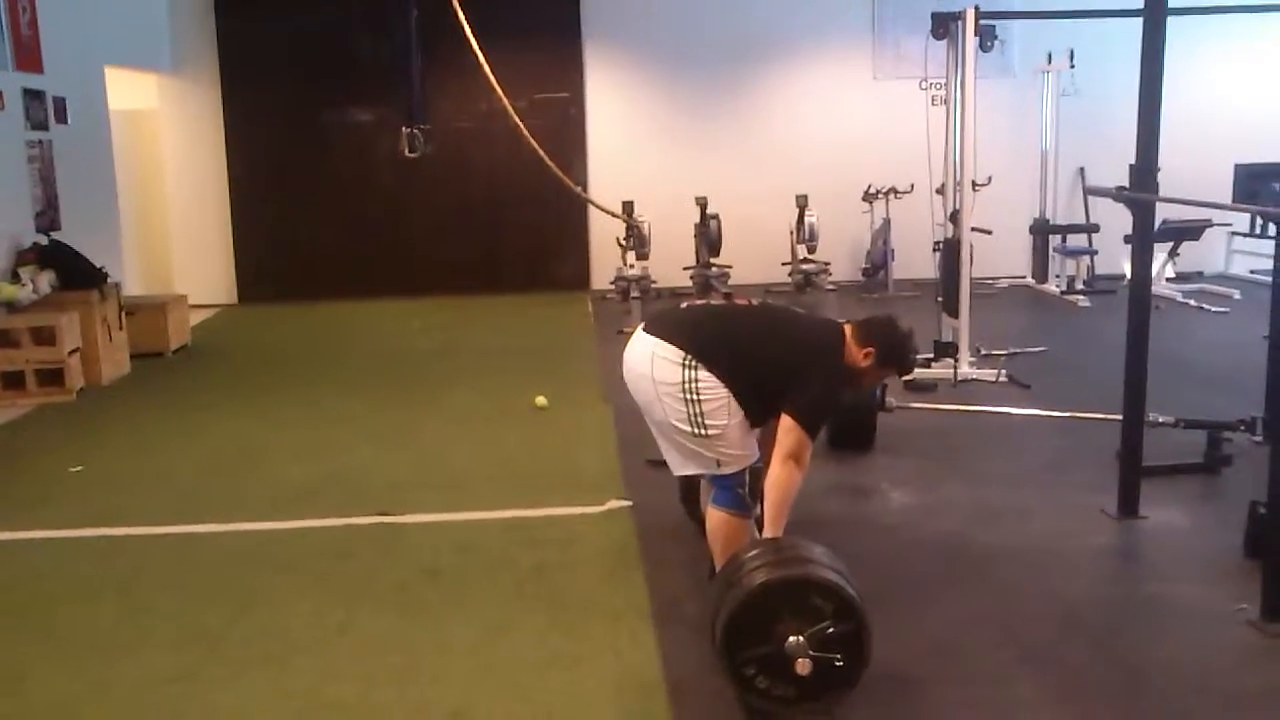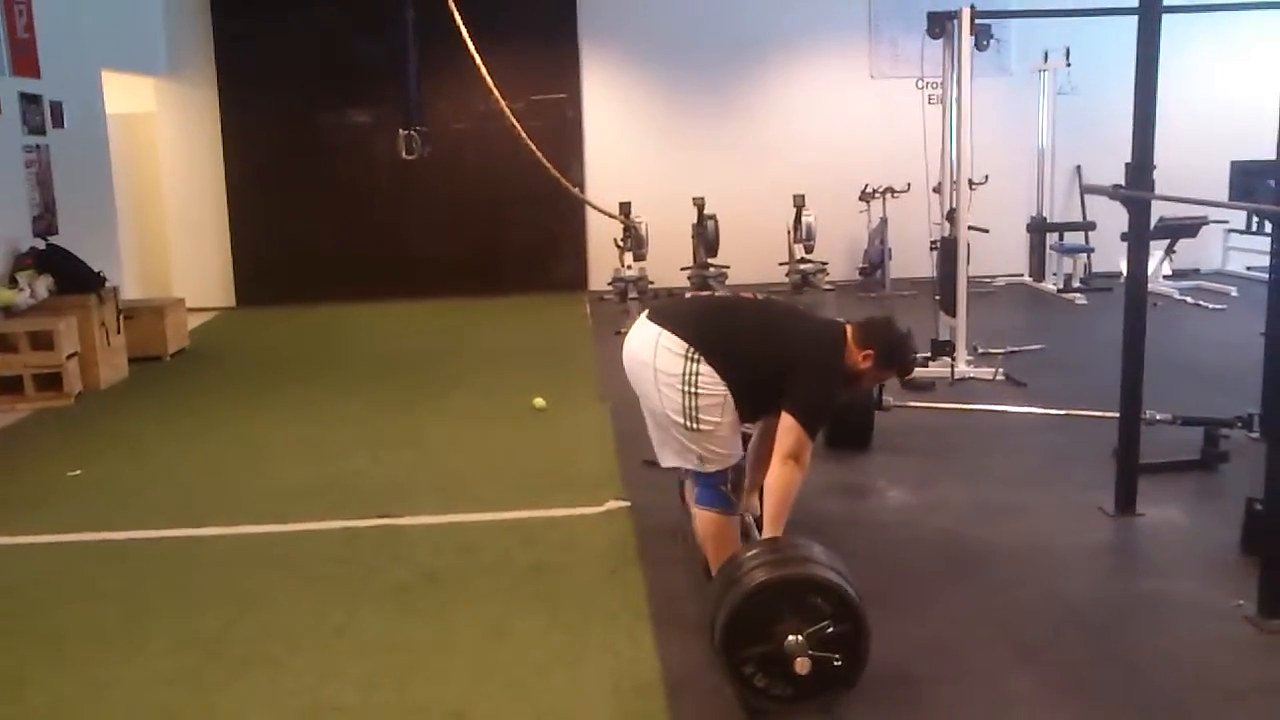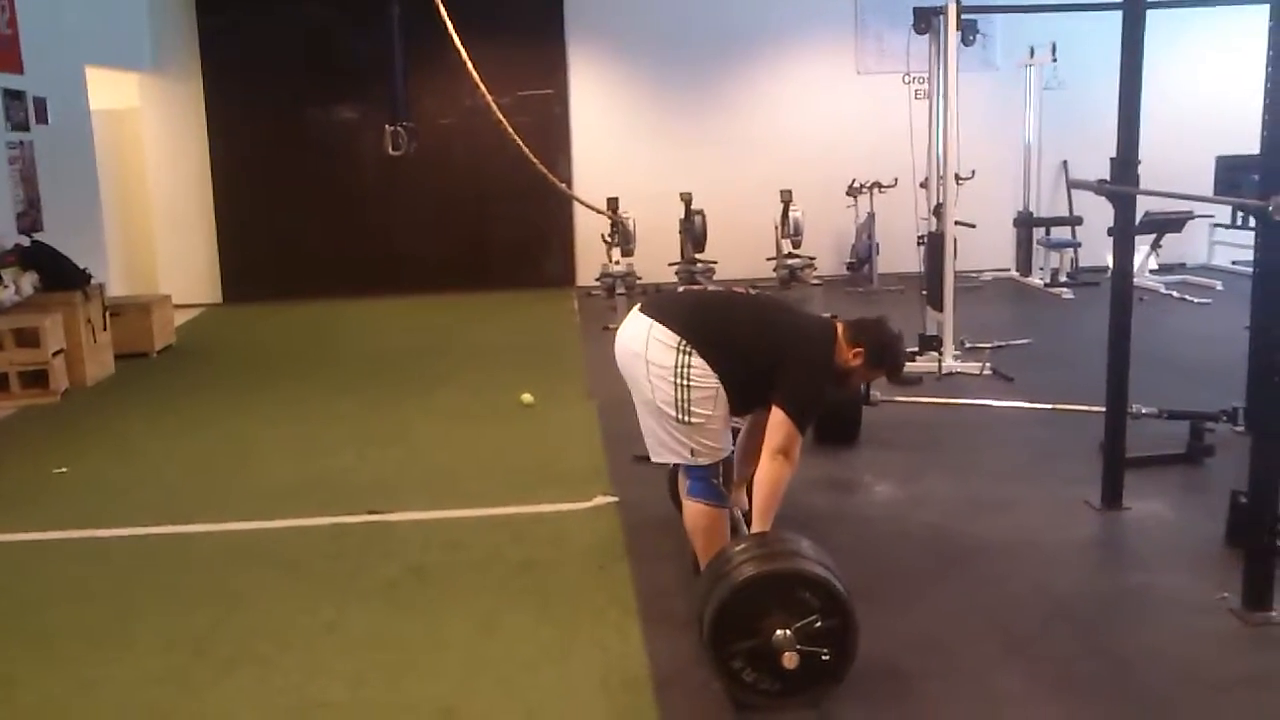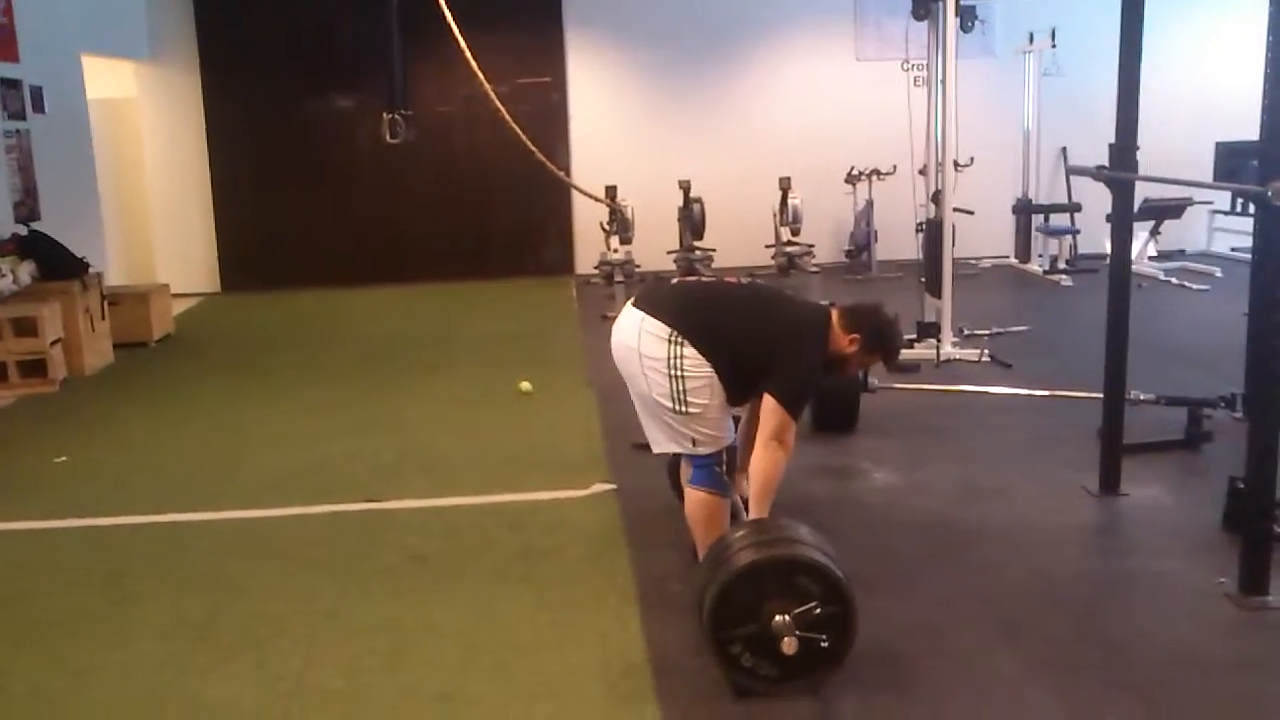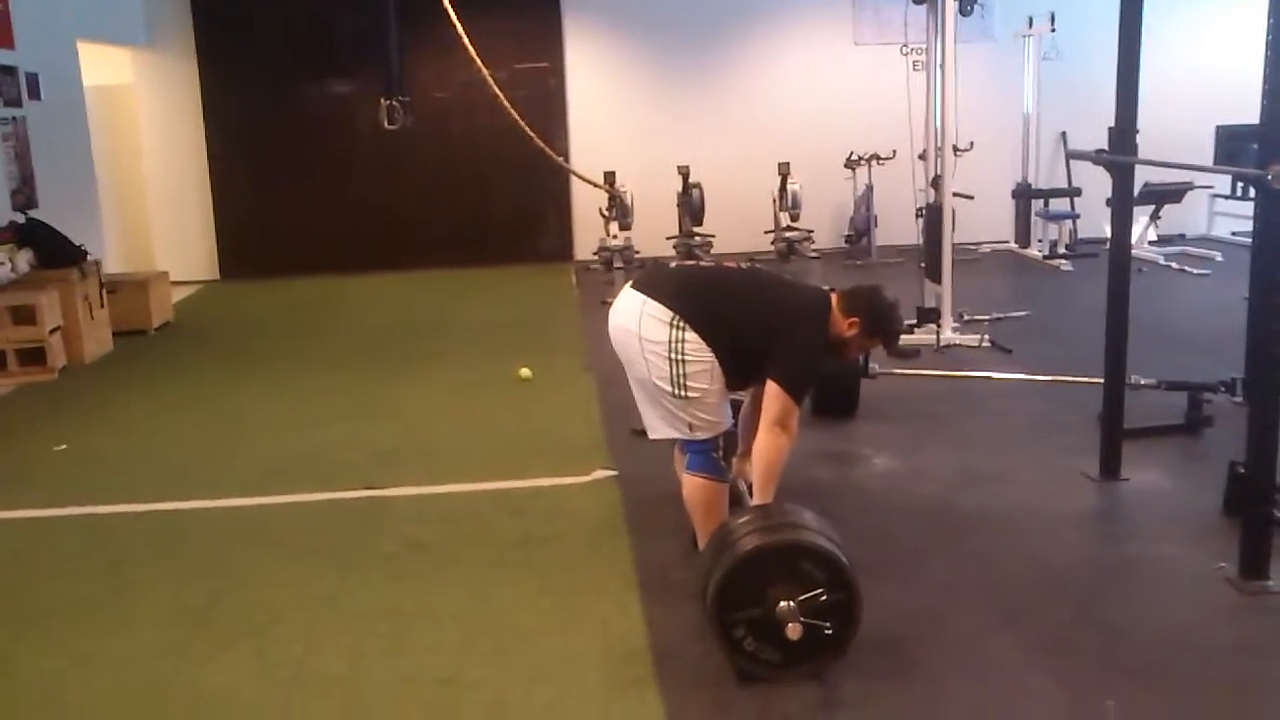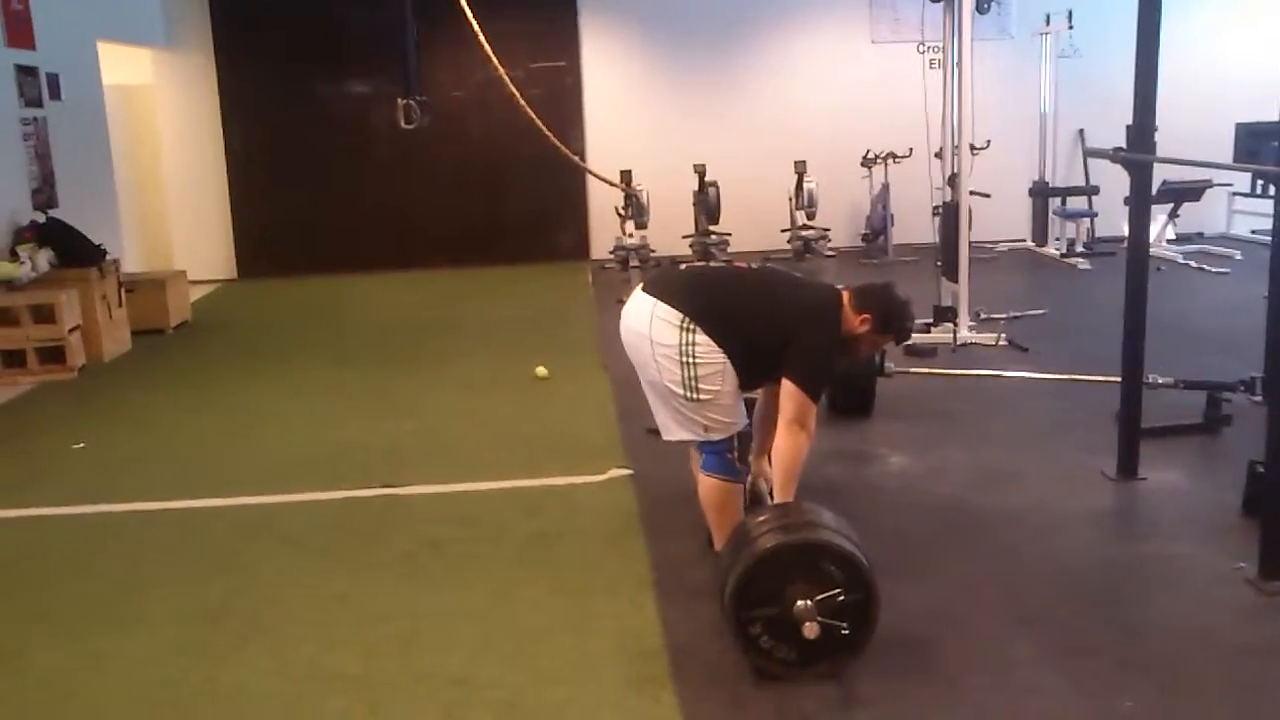
dt=0.3s
person 1, frame 1
left shoulder: (816, 341)
right shoulder: (826, 365)
left elbow: (775, 417)
right elbow: (790, 459)
right hip: (674, 360)
left knee: (722, 466)
right knee: (733, 477)
left ankle: (724, 566)
person 1, frame 2
left shoulder: (816, 341)
right shoulder: (823, 363)
left elbow: (773, 424)
right elbow: (789, 458)
left wrist: (749, 493)
right hip: (676, 349)
left knee: (708, 467)
right knee: (715, 476)
left ankle: (720, 567)
person 1, frame 3
left shoulder: (805, 338)
right shoulder: (812, 359)
left elbow: (760, 420)
right elbow: (779, 454)
left wrist: (737, 488)
right hip: (668, 343)
left knee: (697, 460)
right knee: (706, 468)
left ankle: (708, 557)
person 1, frame 4
left shoulder: (800, 326)
right shoulder: (805, 346)
left elbow: (757, 407)
right elbow: (773, 441)
left wrist: (740, 475)
left hip: (639, 321)
right hip: (662, 335)
left knee: (698, 447)
right knee: (709, 458)
left ankle: (706, 547)
person 1, frame 5
left shoulder: (799, 310)
right shoulder: (807, 331)
left elbow: (761, 392)
right elbow: (777, 427)
left wrist: (743, 458)
right hip: (662, 320)
left knee: (693, 432)
right knee: (706, 442)
left ankle: (705, 529)
person 1, frame 6
left shoulder: (811, 308)
right shoulder: (820, 329)
left elbow: (773, 389)
right elbow: (795, 426)
left wrist: (759, 458)
right hip: (673, 322)
left knee: (707, 430)
right knee: (721, 443)
left ankle: (722, 531)
